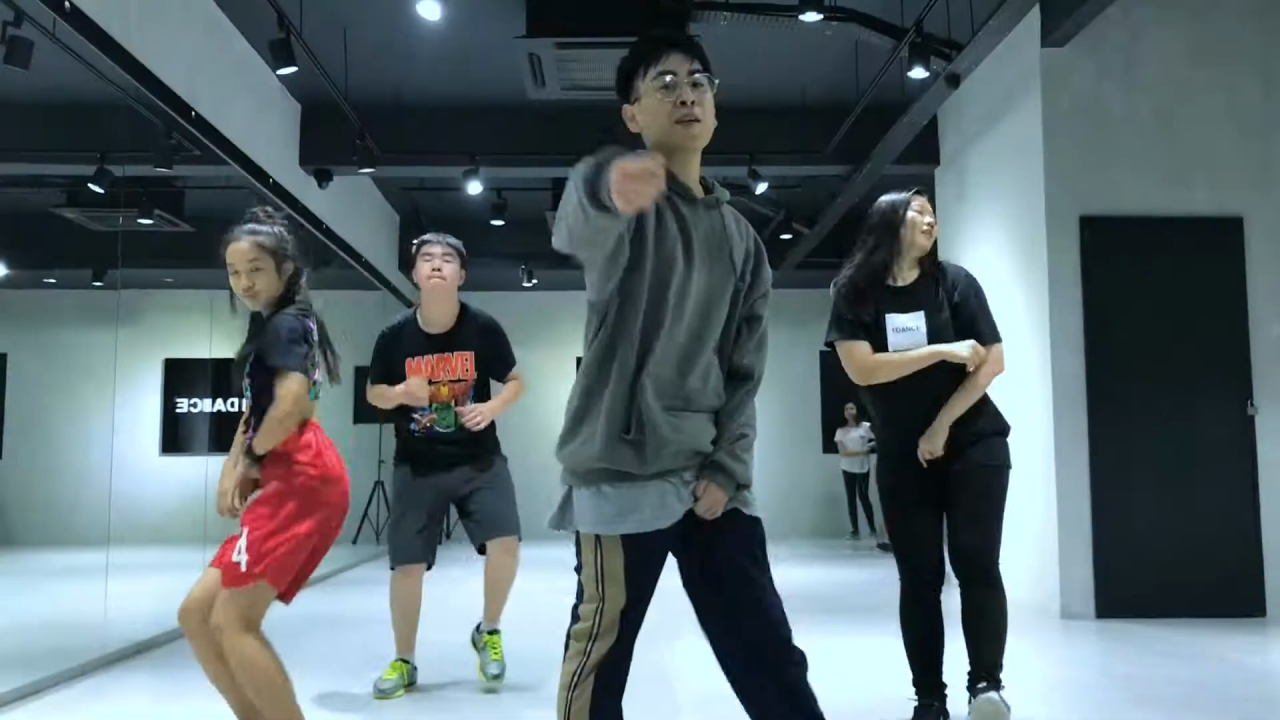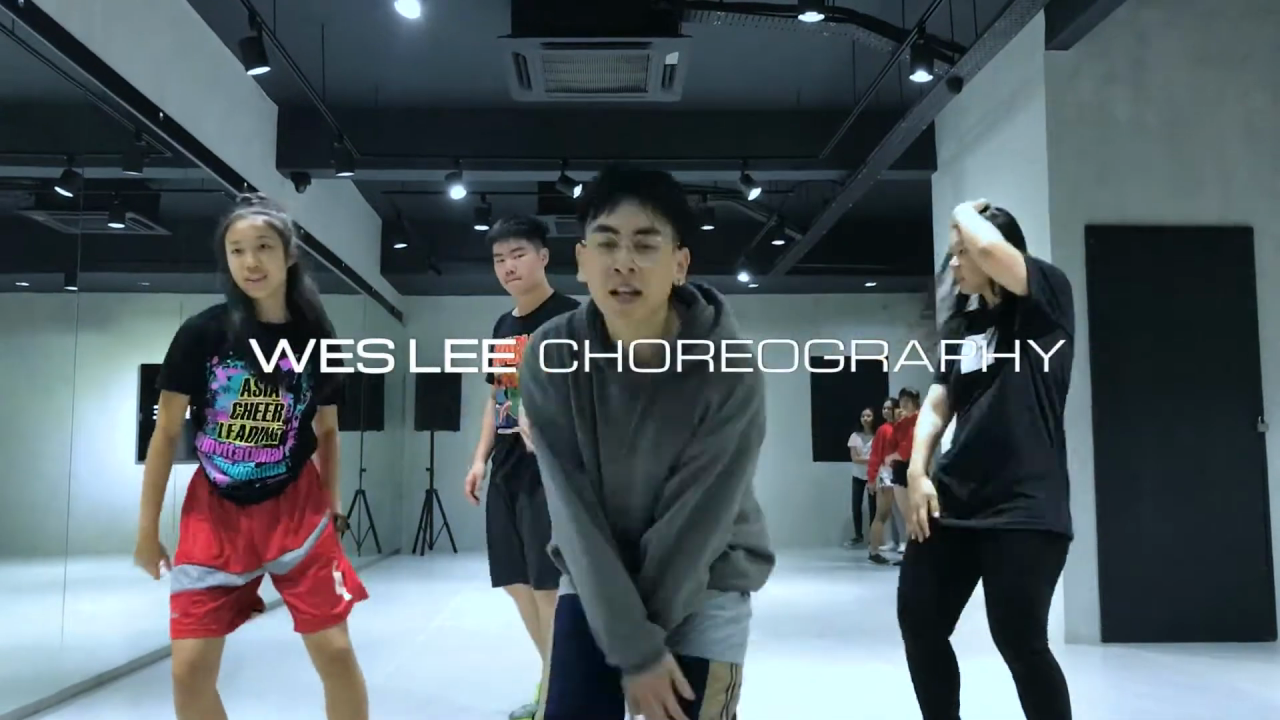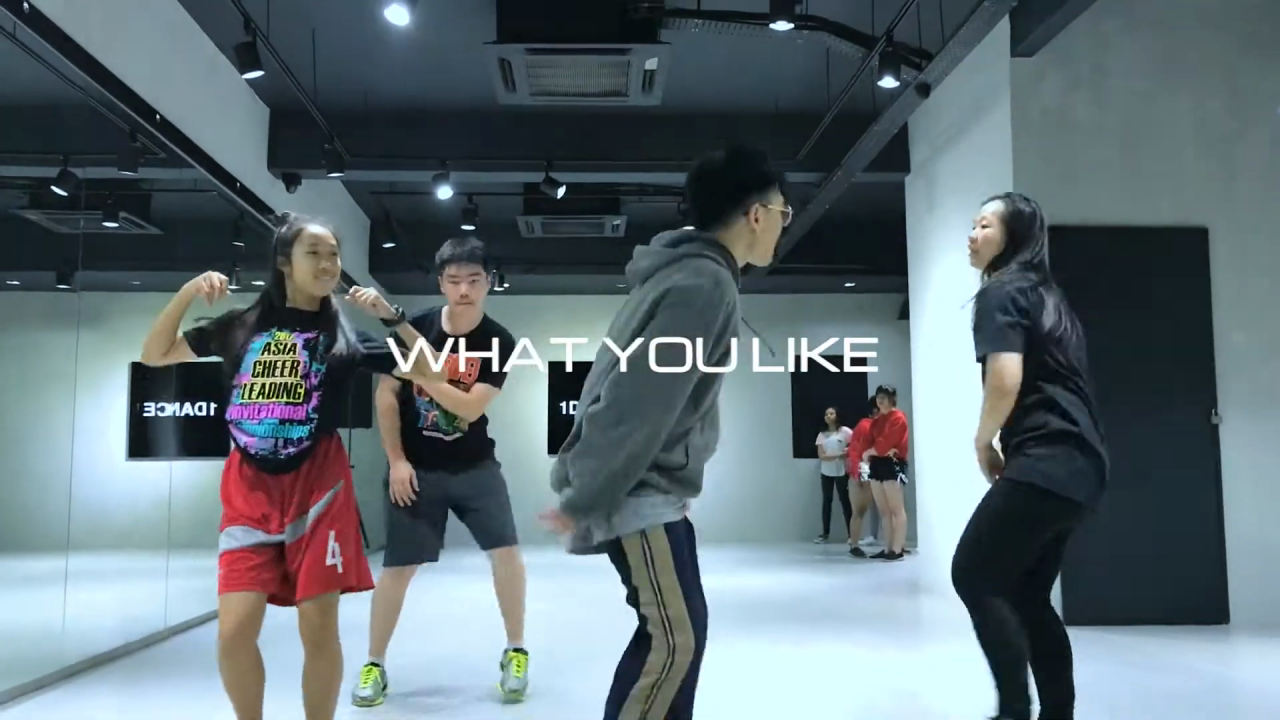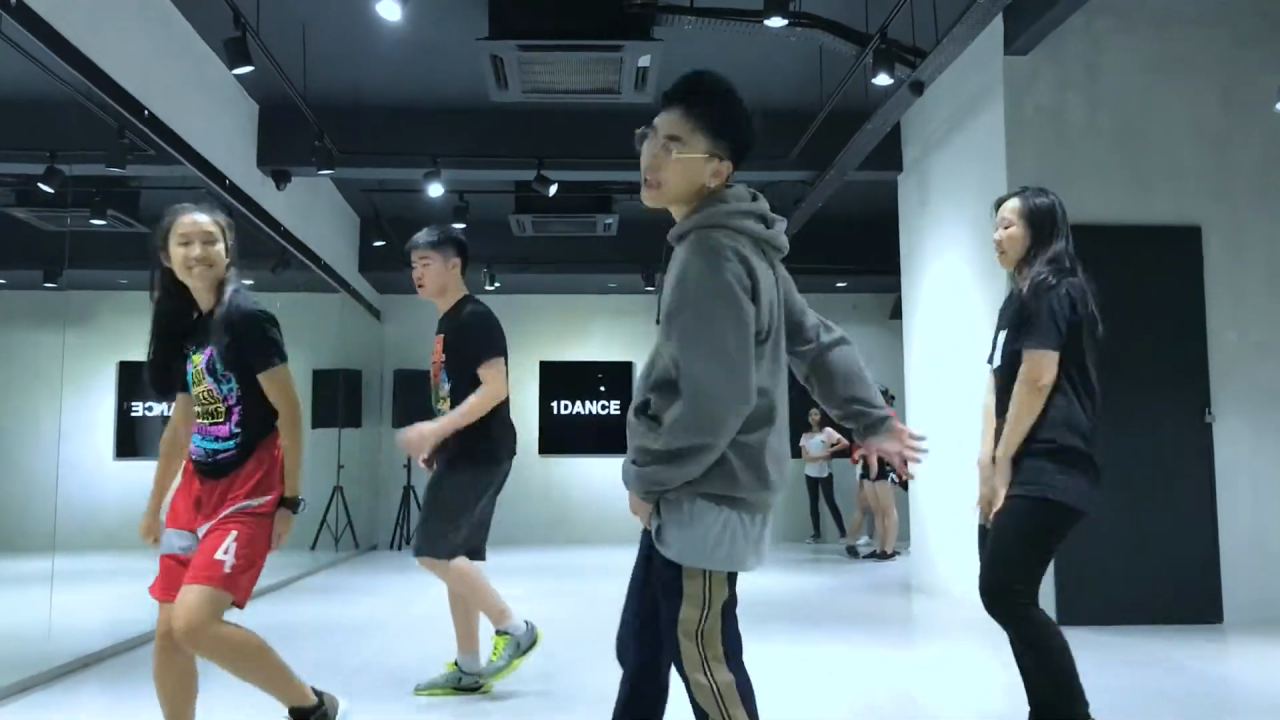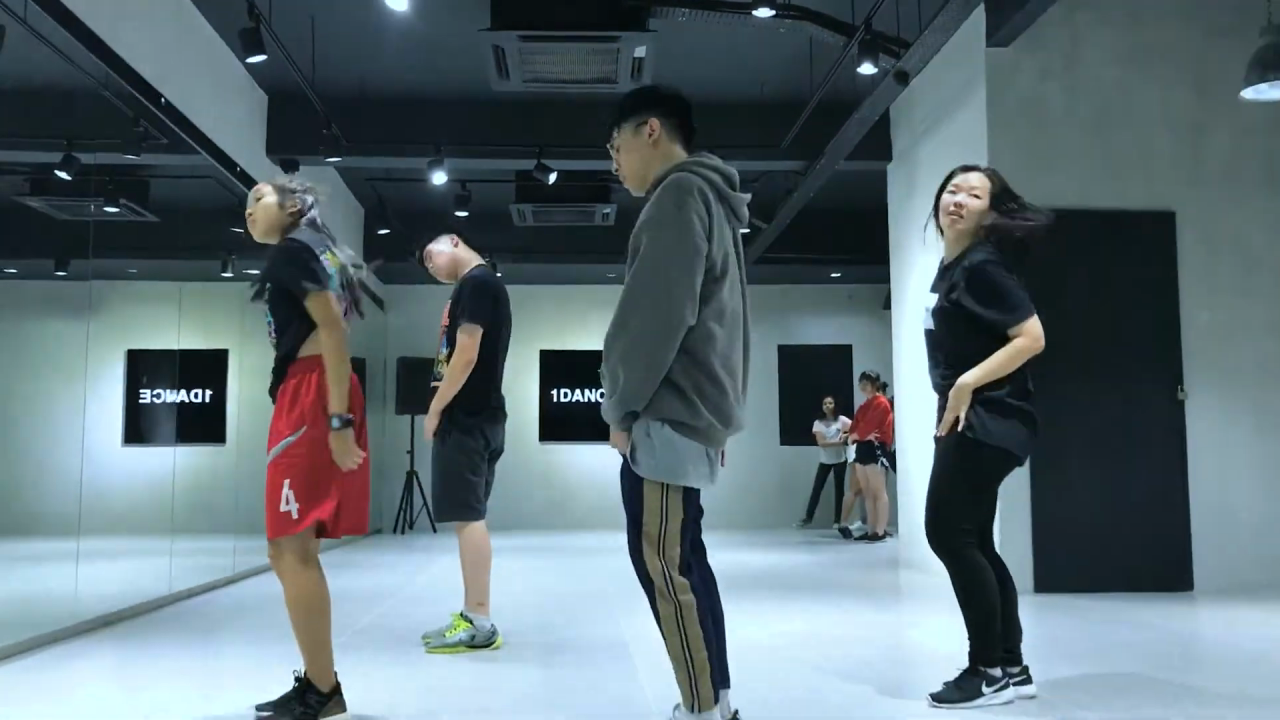
dt=1s
person 1, frame 1
left shoulder: (736, 232)
right shoulder: (626, 191)
left elbow: (744, 364)
right elbow: (579, 230)
left wrist: (728, 467)
right wrist: (608, 192)
left hip: (707, 467)
right hip: (620, 462)
left knee: (763, 643)
right knee: (601, 646)
person 1, frame 2
left shoulder: (727, 376)
right shoulder: (553, 358)
left elbow: (691, 529)
right elbow: (577, 507)
left wrist: (649, 637)
right wrist: (633, 644)
left hip: (705, 580)
right hip: (596, 572)
person 1, frame 3
left shoulder: (694, 277)
right shoulder: (700, 284)
right elbow: (632, 398)
left wrist: (644, 485)
right wrist: (586, 496)
left hip: (658, 489)
right hip: (630, 494)
left knee: (678, 636)
right knee: (675, 638)
person 1, frame 4
left shoulder: (710, 252)
right shoulder: (741, 242)
left elbow: (715, 398)
right elbow: (816, 341)
left wrist: (647, 477)
right wrist: (870, 418)
left hip: (708, 495)
right hip: (699, 488)
left knee: (703, 655)
right knee: (641, 644)
person 1, frame 5
left shoulder: (679, 195)
right shoulder: (715, 204)
left elbow: (658, 313)
left wrist: (619, 401)
left hip: (667, 416)
right hip: (696, 413)
left knee: (664, 566)
right knee: (679, 564)
person 2, frame 1
left shoulder: (954, 280)
right shoulder: (855, 291)
left elbow: (992, 359)
right elbow: (860, 367)
left wrist: (943, 424)
right wrist: (941, 352)
left hip: (973, 443)
right hip: (903, 456)
left knee: (976, 563)
right knee: (920, 578)
person 2, frame 2
left shoulder: (1045, 298)
right shoulder: (960, 325)
left elbow: (995, 251)
right elbow: (935, 407)
left wrist: (965, 217)
right wrist: (917, 471)
left hip: (1027, 503)
right hip: (956, 501)
left knee: (1018, 638)
right knee: (919, 622)
person 2, frame 3
left shoulder: (1001, 292)
right shoulder: (1033, 293)
left elbow: (1005, 380)
left wrist: (983, 440)
right wrist: (998, 443)
left hip: (1046, 464)
right hip: (1067, 465)
left knee: (975, 576)
right knee: (1025, 597)
person 2, frame 4
left shoulder: (1053, 289)
right shoulder: (1016, 300)
left elbow: (1037, 378)
left wrist: (1003, 459)
right wrist: (987, 458)
left hip: (1050, 468)
right hip: (1017, 469)
left knee: (1002, 593)
right knee: (1014, 598)
person 2, frame 5
left shoulder: (985, 267)
right shoulder: (953, 264)
left elbow: (1030, 338)
left wrist: (968, 386)
right wrist: (947, 399)
left hip: (987, 422)
right hip: (964, 421)
left knee: (949, 534)
right knee: (972, 543)
left ankle: (989, 668)
right ankle: (1009, 666)
person 3, frame 1
left shoulder: (285, 322)
right shoulder: (301, 322)
left elbow: (291, 403)
left wrist: (246, 457)
right wrist: (238, 460)
left hip: (299, 477)
right hip: (301, 480)
left knee: (231, 621)
right knee: (196, 617)
person 3, frame 2
left shoulder: (318, 340)
right shoulder: (200, 333)
right elbow: (166, 432)
left wrist: (333, 510)
right wrist: (148, 529)
left hip: (296, 505)
right hip: (216, 511)
left knee: (336, 656)
right knee: (190, 670)
person 3, frame 3
left shoulder: (346, 337)
right shoulder: (245, 323)
left elbow: (429, 372)
right elbow: (153, 353)
left wrist: (390, 315)
right wrist: (188, 291)
left hip: (318, 479)
right hip: (250, 482)
left knee: (318, 627)
right knee: (235, 629)
person 3, frame 4
left shoulder: (245, 315)
right shoulder: (180, 328)
left elbow: (289, 411)
left wrist: (291, 500)
right wrist: (154, 503)
left hip: (253, 483)
right hip: (201, 485)
left knee: (192, 622)
right knee: (168, 633)
person 3, frame 5
left shoulder: (293, 248)
right shoulder: (309, 255)
left elbow: (334, 327)
left wrist: (341, 419)
left hip: (309, 397)
right hip: (318, 401)
left knee: (290, 550)
right knee: (292, 549)
person 4, frame 1
left shoulder: (483, 328)
right shoulder: (398, 334)
left elbow: (516, 381)
right elbow: (376, 394)
left wrist: (493, 410)
right wrist: (400, 394)
left hip: (478, 458)
right hip: (417, 465)
left knee: (505, 540)
right knee: (407, 563)
left ankle: (488, 632)
right ankle: (403, 661)
person 4, frame 2
left shoulder: (569, 315)
right shoulder: (501, 326)
right wrist: (479, 459)
right hip: (507, 471)
left knee: (546, 584)
right knee: (515, 583)
person 4, frame 3
left shoulder: (500, 342)
right shoulder: (416, 328)
left elbow: (471, 406)
right elbow: (386, 395)
right wrist: (397, 460)
left hip: (474, 463)
right hip: (417, 466)
left knee: (505, 551)
right knee: (398, 567)
left ankle: (516, 652)
right ankle: (374, 666)
person 4, frame 4
left shoulder: (474, 317)
right shoulder: (449, 323)
left elbow: (496, 387)
left wrist: (439, 427)
right wrist: (436, 442)
left hip: (477, 454)
right hip: (460, 453)
left knee: (435, 551)
right knee: (460, 554)
left ankle: (513, 627)
right ankle: (469, 666)
person 4, frame 5
left shoulder: (476, 283)
right shoulder: (478, 285)
left elbow: (466, 355)
left wrist: (434, 409)
right wrist: (444, 408)
left hip: (467, 417)
right hip: (477, 416)
left knee: (467, 516)
right knee: (468, 517)
left ankle: (480, 622)
right ankle: (472, 615)
